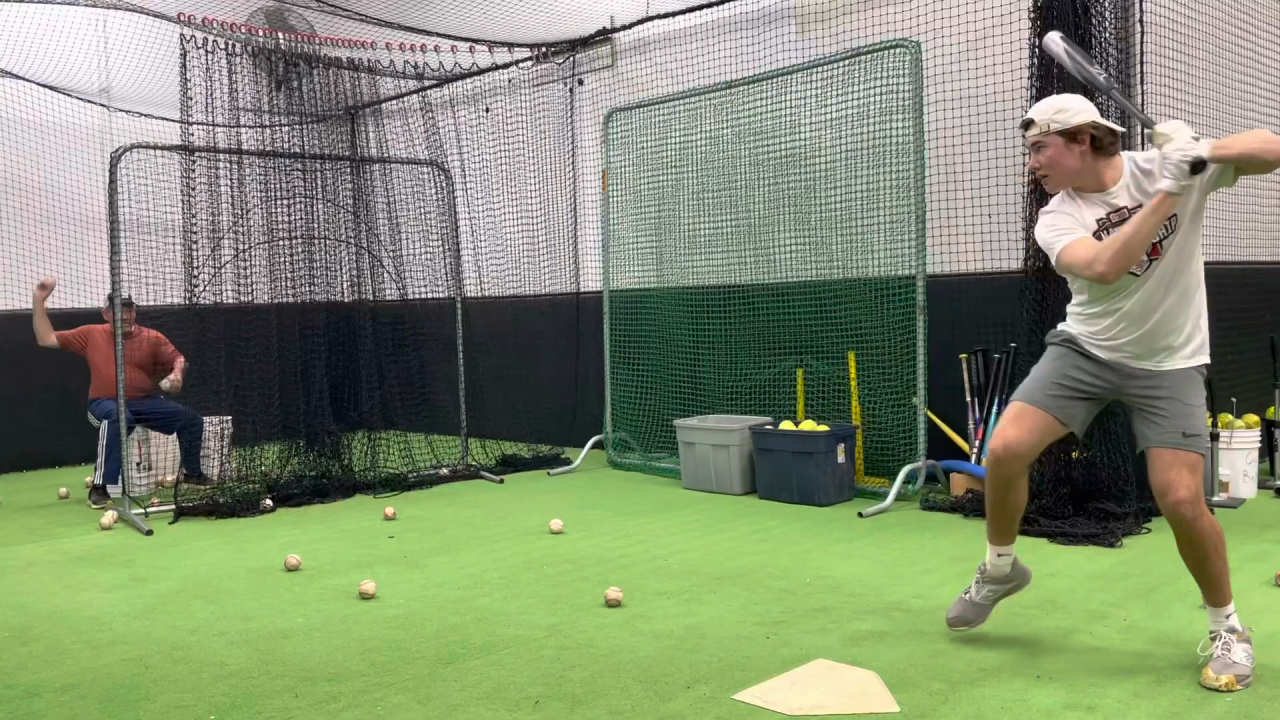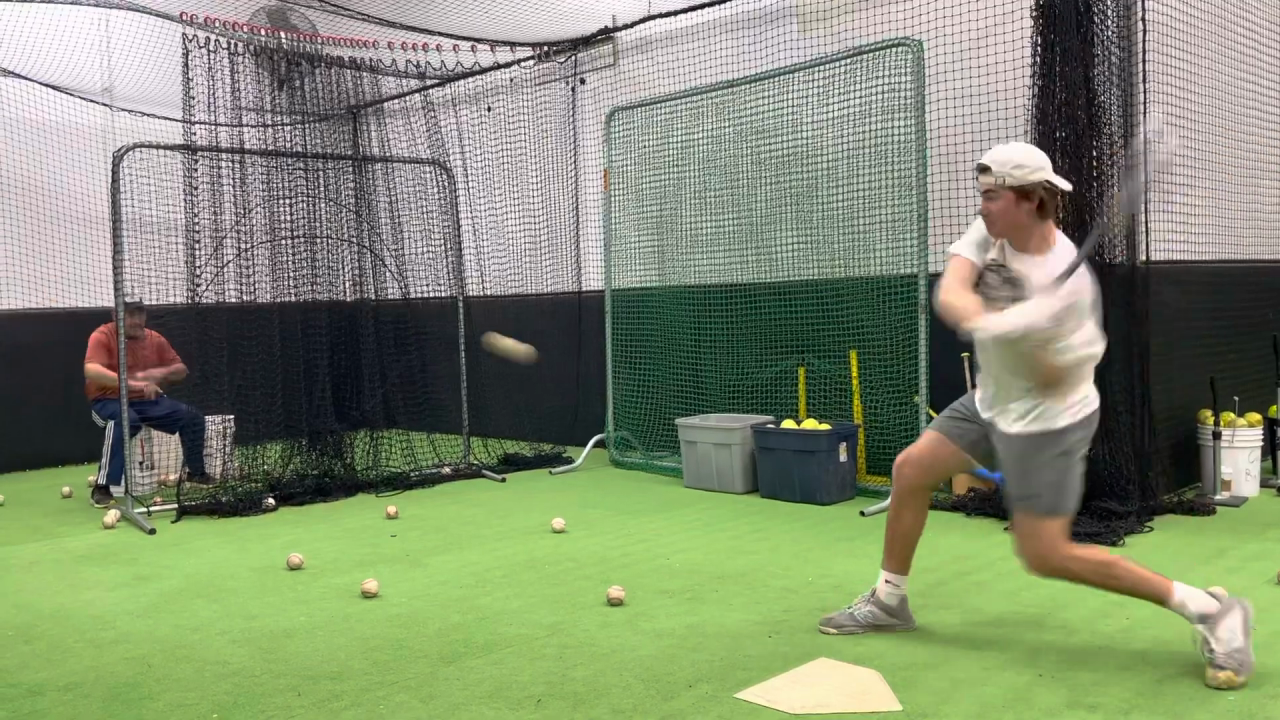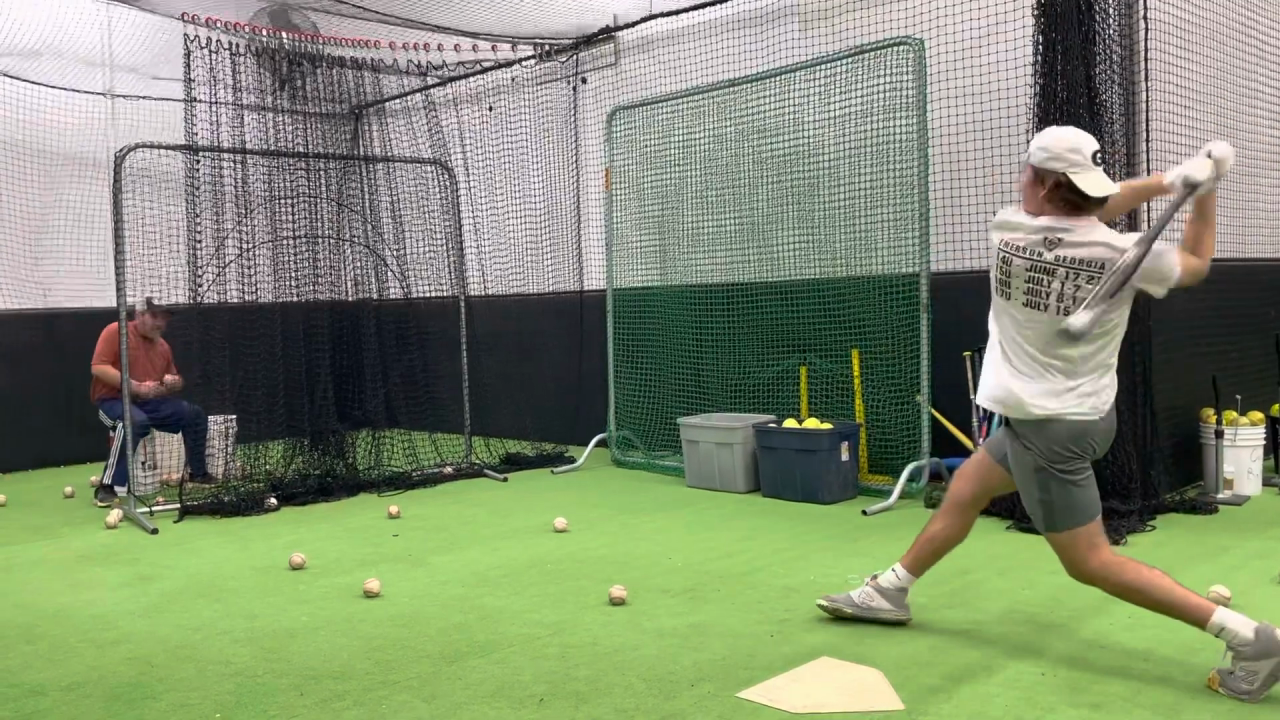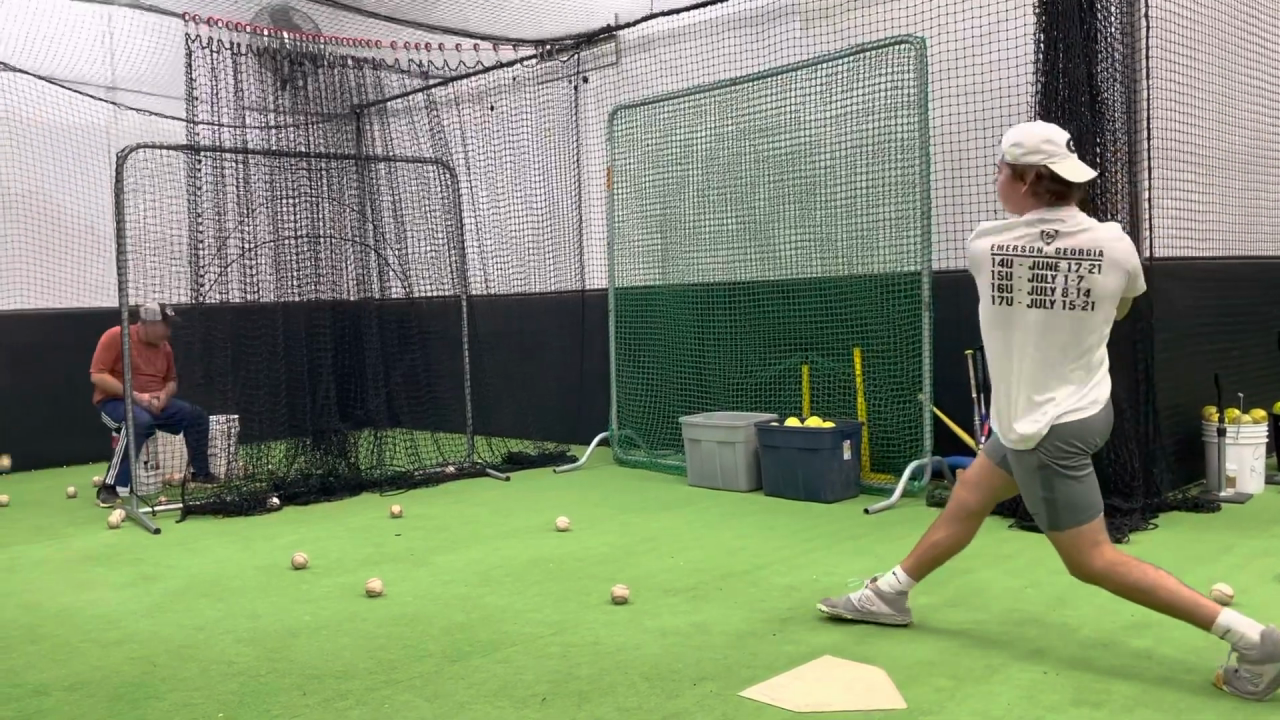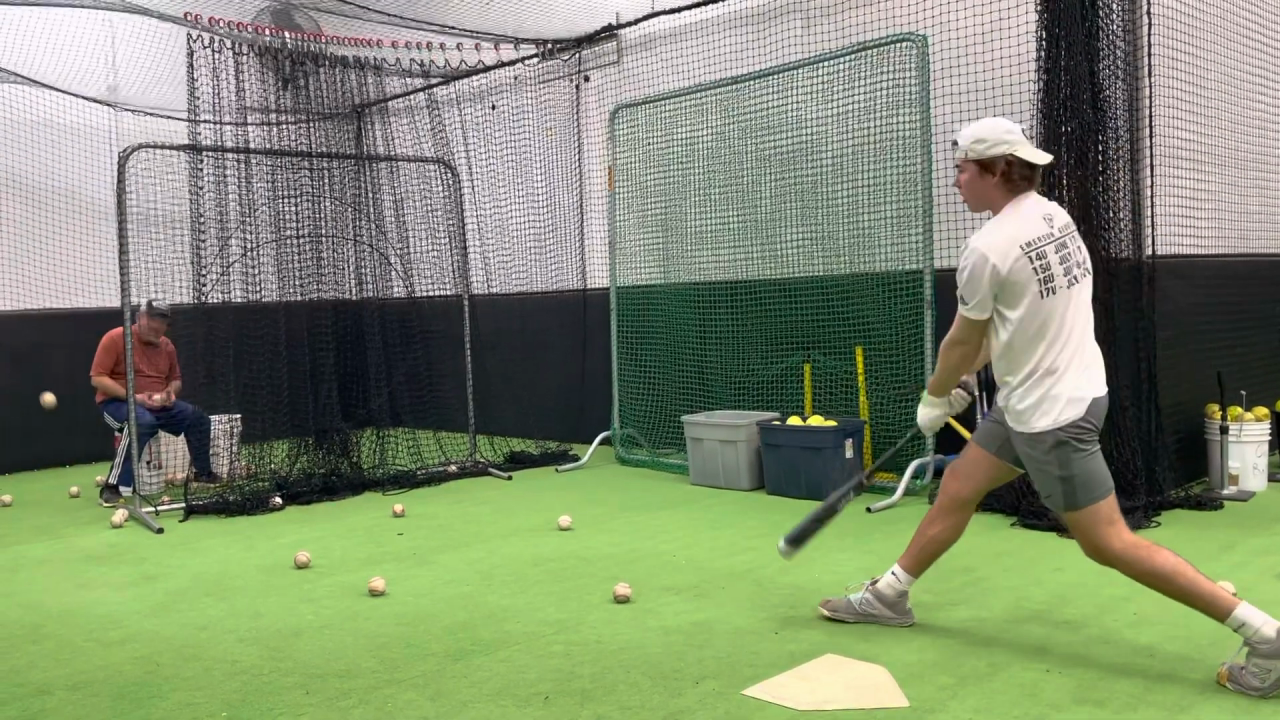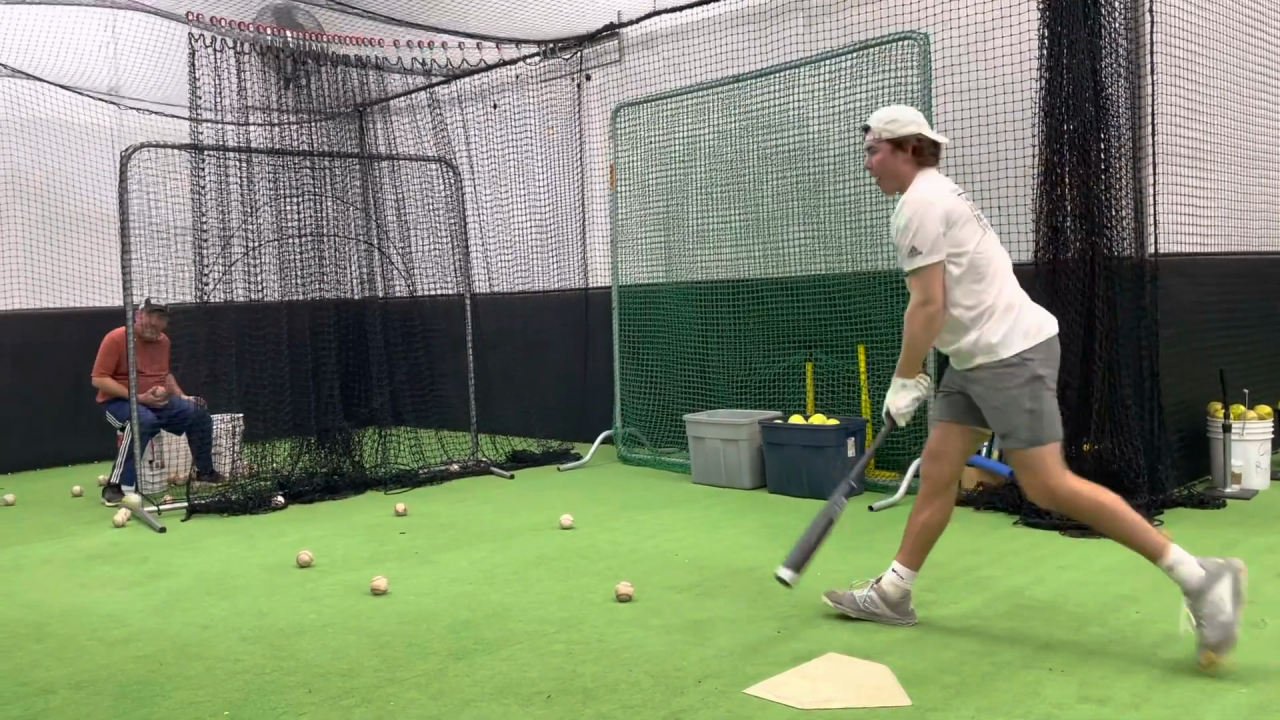
dt=0.5s
person 1, frame 1
left shoulder: (1164, 167)
right shoulder: (1055, 220)
right elbow: (1105, 267)
left wrist: (1203, 152)
right wrist: (1166, 191)
left hip: (1169, 361)
right hip: (1085, 349)
left knee: (1181, 500)
right knee: (1004, 449)
left ankle: (1227, 628)
right ankle: (999, 567)
person 1, frame 2
left shoulder: (1069, 285)
right shoulder: (988, 236)
left elbow: (1053, 386)
right elbow: (950, 294)
left wrist: (1027, 343)
right wrist: (991, 323)
left hip: (1046, 421)
right hip: (994, 399)
left knee: (1046, 555)
right knee: (909, 471)
left ankle: (1210, 611)
right ankle: (888, 600)
person 1, frame 3
left shoulder: (1007, 228)
right shoulder: (1127, 253)
left elbow: (1099, 208)
right elbow: (1194, 265)
left wrist: (1170, 178)
right wrist: (1206, 189)
left hip: (1047, 426)
right hip: (1078, 414)
left knee: (1089, 561)
right knee: (963, 492)
right ankle: (888, 590)
person 1, frame 4
left shoulder: (985, 244)
right shoulder: (1114, 244)
left hip: (1047, 427)
right hip: (1075, 409)
left knee: (1091, 561)
right knee: (966, 499)
right ankle: (888, 594)
person 1, frame 5
left shoulder: (987, 247)
right shoulder: (1053, 216)
left elbow: (962, 343)
left wrist: (934, 395)
right wrist: (957, 381)
left hip: (1053, 412)
right hip: (1028, 399)
left knee: (1110, 545)
right knee: (956, 488)
right ankle: (889, 594)
person 1, frame 6
left shoulder: (918, 204)
right shoulder: (935, 194)
left elbow: (926, 305)
left wrist: (902, 381)
right wrist: (916, 376)
left hip: (1013, 353)
right hip: (975, 358)
left knee: (1048, 486)
right knee: (936, 473)
left ankle: (1198, 576)
right ankle: (892, 591)
person 2, frame 1
left shoulder: (152, 338)
right shoulder: (92, 335)
left elbow: (178, 359)
right elbow: (46, 340)
left wrist: (178, 374)
right wrist: (39, 303)
left hip: (146, 402)
right hip: (106, 404)
left knee: (190, 419)
right knee: (116, 420)
left ankle: (193, 473)
right ankle: (100, 487)
person 2, frame 2
left shoulder: (155, 339)
right shoulder: (102, 336)
left elbow: (181, 370)
right elbow: (91, 370)
left wrist: (160, 373)
right wrist: (132, 383)
left hip: (148, 402)
right hip: (109, 402)
left knee: (192, 417)
left ankle: (196, 473)
right ankle: (104, 486)
person 2, frame 3
left shoulder: (162, 346)
right shoulder: (116, 332)
left elbow: (174, 383)
right elbow: (98, 368)
left wrist: (174, 382)
right wrist: (137, 387)
left hip: (152, 402)
right hip: (113, 400)
left knee: (195, 415)
right knee: (135, 422)
left ankle: (198, 473)
right ankle: (108, 486)
person 2, frame 4
left shoulder: (164, 347)
right shoulder: (115, 337)
left elbow: (171, 381)
right elbow: (97, 376)
left wrist: (163, 395)
right wrist: (135, 396)
left hip: (153, 403)
right hip: (115, 401)
left knee: (196, 416)
right knee: (140, 422)
left ankle: (201, 473)
right ankle: (110, 487)
person 2, frame 5
left shoulder: (167, 346)
right shoulder: (115, 338)
left elbow: (175, 379)
right elbow: (97, 378)
left wrist: (171, 392)
right wrist: (134, 397)
left hip: (157, 403)
right hip: (117, 401)
left knee: (198, 418)
right knee: (143, 422)
left ankle: (203, 473)
right ankle: (113, 487)
person 2, frame 6
left shoulder: (164, 342)
right shoulder: (116, 339)
right elbow: (98, 379)
left wrist: (181, 396)
right wrist: (138, 397)
left hip: (157, 401)
right hip: (120, 401)
left knee: (199, 416)
right knee: (145, 421)
left ankle: (205, 472)
right ankle: (116, 487)
